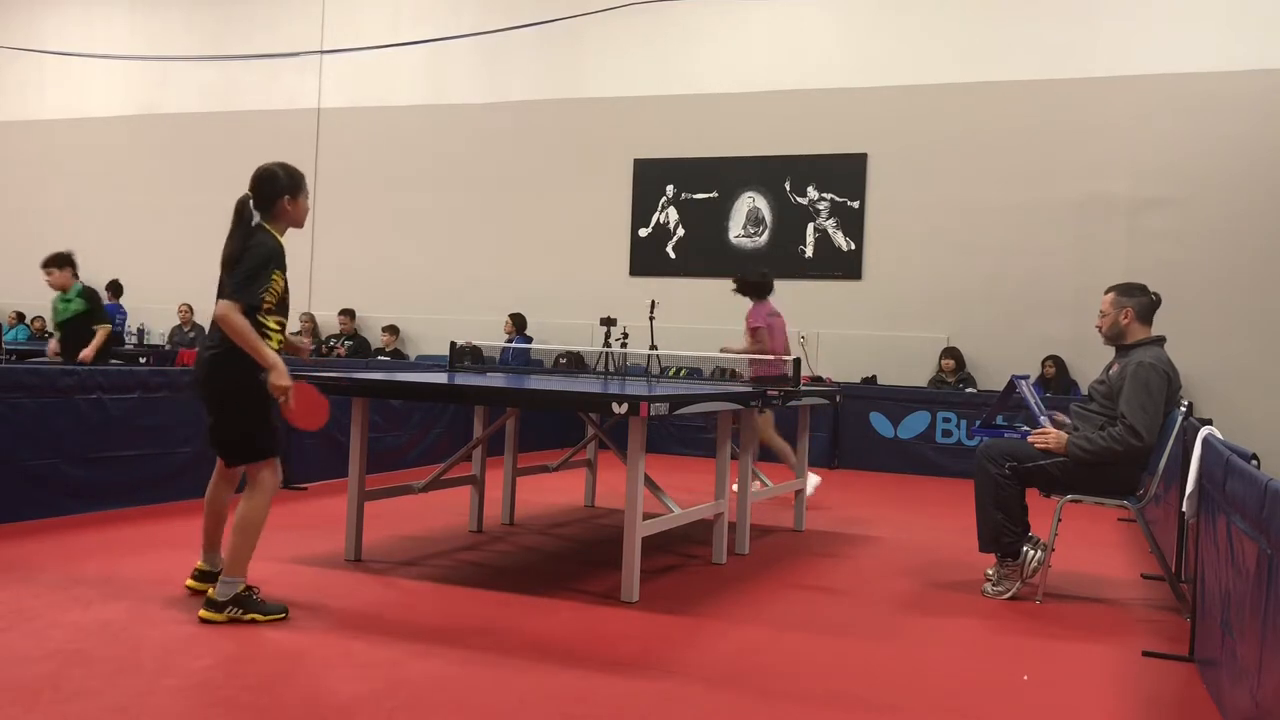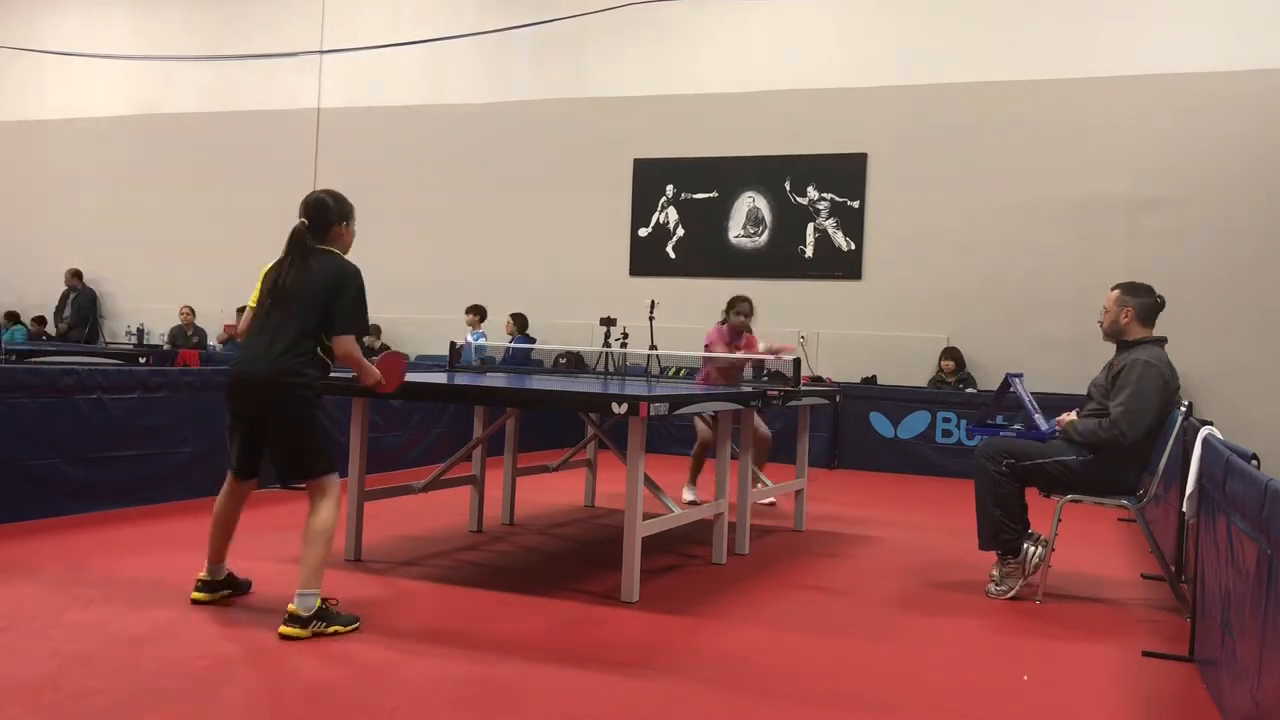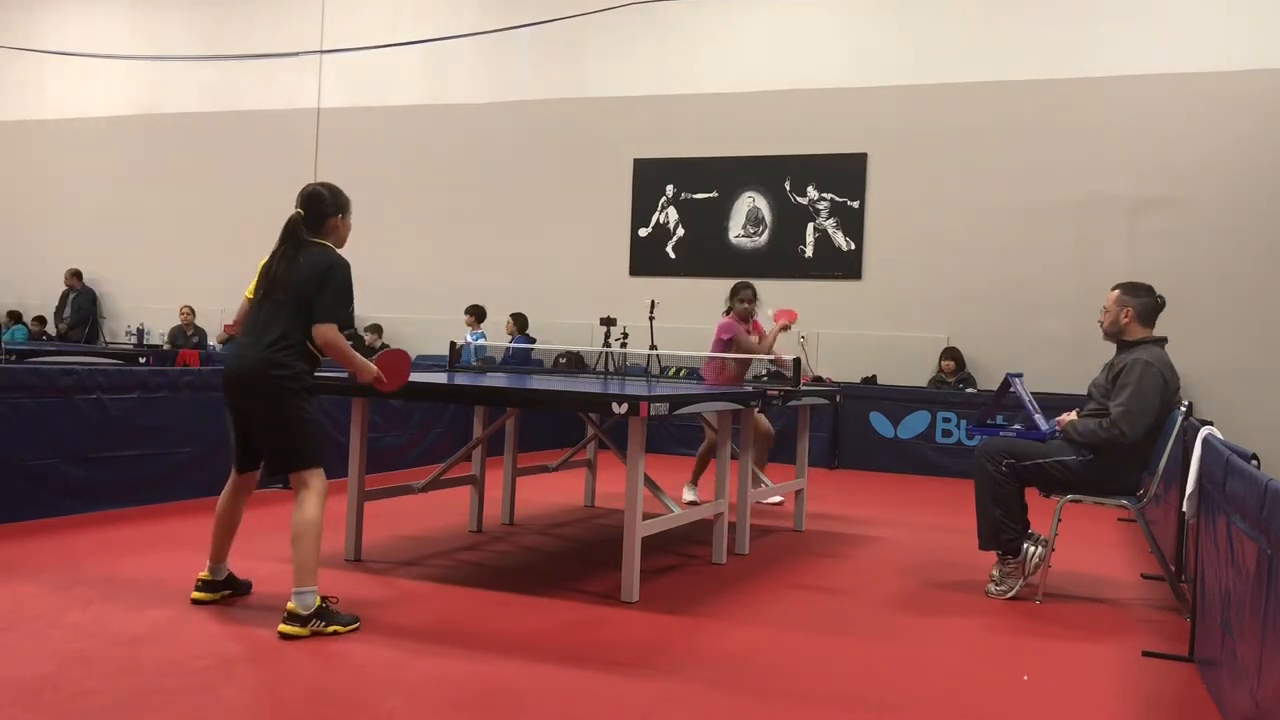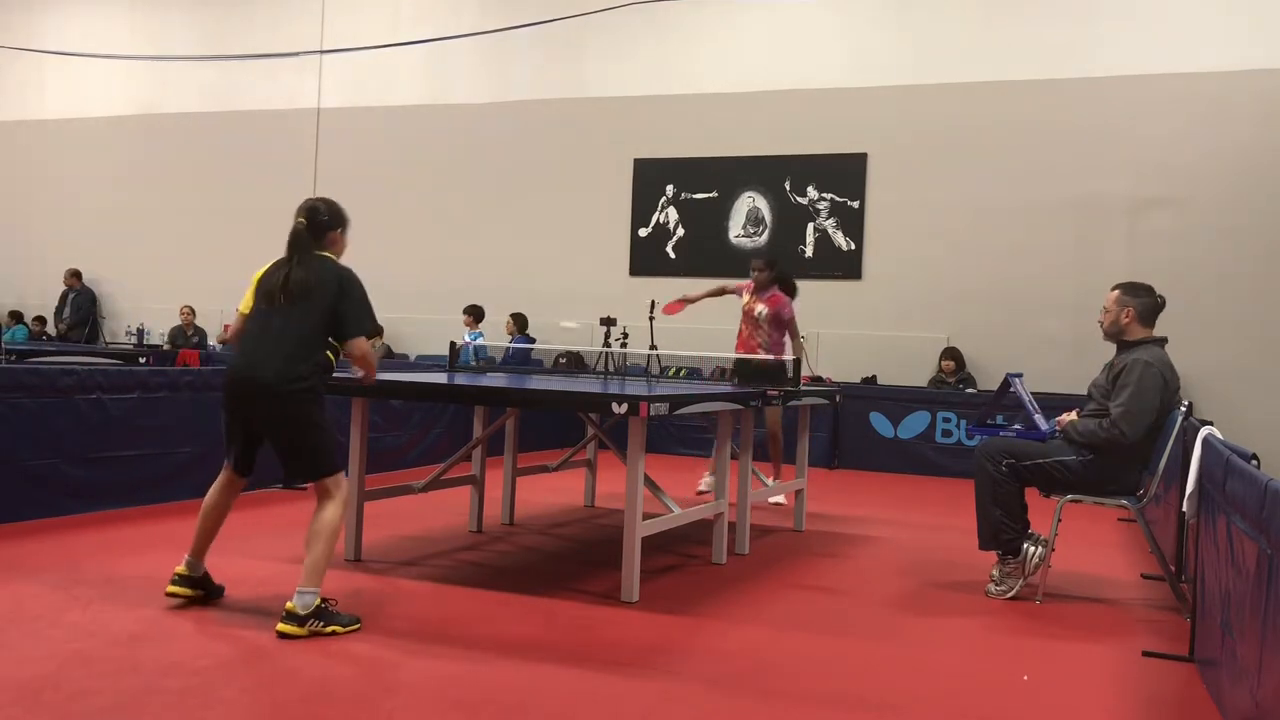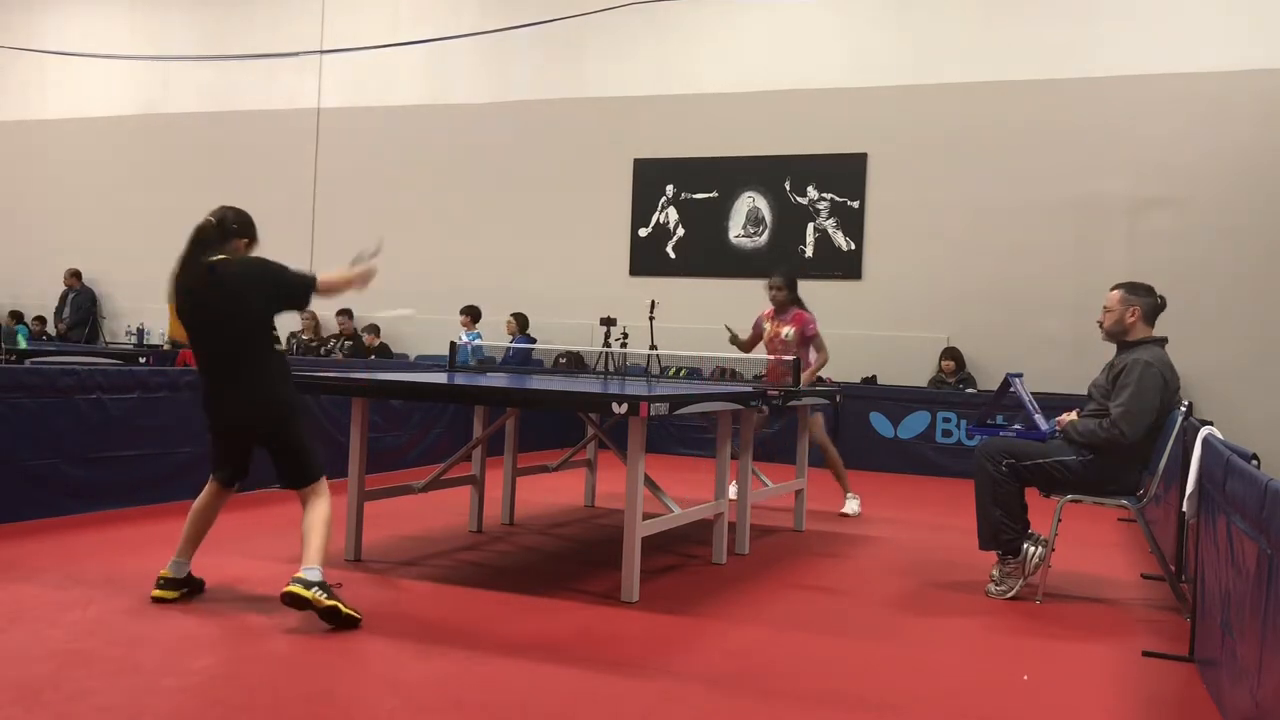
dt=0.4s
person 1, frame 1
left shoulder: (254, 242)
right shoulder: (264, 250)
right elbow: (227, 312)
left wrist: (284, 342)
right wrist: (273, 364)
left hip: (223, 371)
right hip: (236, 376)
left knee: (229, 469)
right knee: (265, 477)
left ankle: (209, 567)
right ankle: (225, 594)
person 1, frame 2
left shoulder: (279, 266)
right shoulder: (344, 273)
left elbow: (245, 328)
right elbow: (344, 347)
right wrist: (368, 373)
left hip: (244, 380)
right hip: (289, 388)
left knee: (238, 480)
right knee: (326, 490)
left ankle: (212, 577)
right ankle: (305, 609)
person 1, frame 3
left shoulder: (279, 258)
right shoulder: (333, 265)
left elbow: (241, 319)
right elbow: (324, 335)
right wrist: (362, 367)
left hip: (240, 373)
right hip: (279, 381)
left knee: (244, 476)
right knee: (311, 484)
left ankle: (214, 577)
right ankle: (303, 607)
person 1, frame 4
left shoulder: (271, 272)
right shoulder: (342, 278)
left elbow: (237, 331)
right elbow: (360, 350)
right wrist: (369, 369)
left hip: (242, 383)
right hip: (293, 391)
left knee: (232, 476)
right knee: (333, 491)
left ankle: (191, 573)
right ankle: (303, 607)
person 1, frame 5
left shoulder: (184, 286)
right shoulder: (255, 273)
left elbow: (197, 342)
right elbow: (323, 286)
right wrist: (362, 274)
left hip: (221, 404)
right hip: (271, 401)
left knee: (219, 486)
right knee: (315, 493)
left ankle: (174, 576)
right ankle: (310, 580)
person 2, frame 1
left shoulder: (1146, 366)
right shoulder: (1131, 357)
left elbow: (1133, 438)
left wrist: (1070, 444)
right wrist: (1073, 425)
left hip: (1107, 469)
right hip: (1095, 456)
left knee: (994, 455)
right knee: (998, 452)
left ankle: (1012, 553)
right ankle: (1019, 544)
person 2, frame 2
left shoulder: (1145, 365)
right shoulder: (1133, 356)
left elbow: (1120, 432)
left wrist: (1073, 427)
right wrist: (1077, 419)
left hip: (1106, 466)
right hip: (1094, 453)
left knee: (994, 454)
right knee: (998, 450)
left ankle: (1014, 551)
right ankle: (1020, 543)
person 2, frame 3
left shoulder: (1144, 364)
right shoulder: (1134, 355)
left elbow: (1120, 431)
left wrist: (1072, 427)
right wrist: (1077, 419)
left hip: (1106, 466)
right hip: (1094, 453)
left knee: (993, 454)
right knee: (998, 449)
left ankle: (1014, 551)
right ankle: (1020, 542)
person 2, frame 4
left shoulder: (1144, 365)
right shoulder: (1133, 356)
left elbow: (1120, 432)
left wrist: (1073, 427)
right wrist: (1078, 419)
left hip: (1106, 467)
right hip: (1095, 454)
left knee: (993, 453)
right knee: (998, 449)
left ankle: (1014, 551)
right ankle: (1020, 542)
person 2, frame 5
left shoulder: (1145, 365)
right shoulder: (1133, 356)
left elbow: (1120, 432)
left wrist: (1073, 427)
right wrist: (1078, 419)
left hip: (1106, 467)
right hip: (1096, 455)
left knee: (993, 453)
right knee: (999, 449)
left ankle: (1014, 551)
right ankle: (1020, 542)
person 3, frame 1
left shoulder: (755, 312)
right shoulder: (774, 312)
left elbow: (766, 347)
right elbow: (785, 349)
left wrist: (737, 351)
left hip: (765, 377)
right hip: (779, 375)
left knee: (767, 435)
right knee: (748, 424)
left ankle: (806, 476)
right ankle: (751, 480)
person 3, frame 2
left shoulder: (750, 340)
right shoulder: (715, 334)
right elbow: (723, 363)
right wrist: (757, 354)
left knee: (763, 436)
right knee: (706, 439)
right ankle: (690, 485)
person 3, frame 3
left shoulder: (755, 326)
right shoulder: (728, 325)
left elbow: (770, 355)
right elbow: (759, 351)
right wrist: (776, 329)
right hip: (712, 387)
left knee: (767, 433)
right knee: (713, 439)
right ankle: (691, 486)
person 3, frame 4
left shoulder: (781, 302)
right shoulder: (748, 289)
left elbow: (796, 340)
right elbow: (723, 289)
right wrist: (696, 297)
left hip: (770, 367)
right hip: (744, 364)
left knee: (773, 429)
left ankle: (777, 482)
right ankle: (711, 475)
person 3, frame 5
left shoulder: (803, 319)
right shoulder: (764, 319)
left elbow: (822, 353)
right elbow: (747, 348)
left wrist: (810, 373)
right wrist: (736, 341)
left hip: (802, 386)
left knee: (821, 441)
left ankle: (850, 494)
right ankle: (740, 482)
